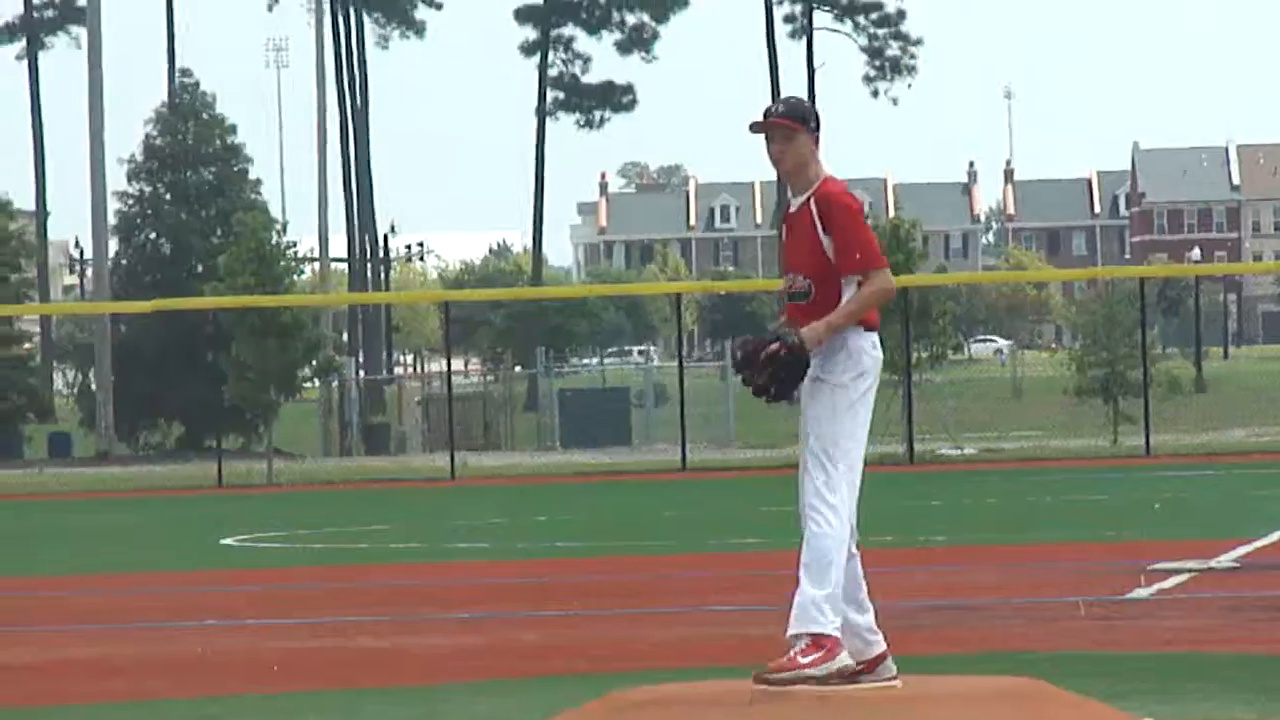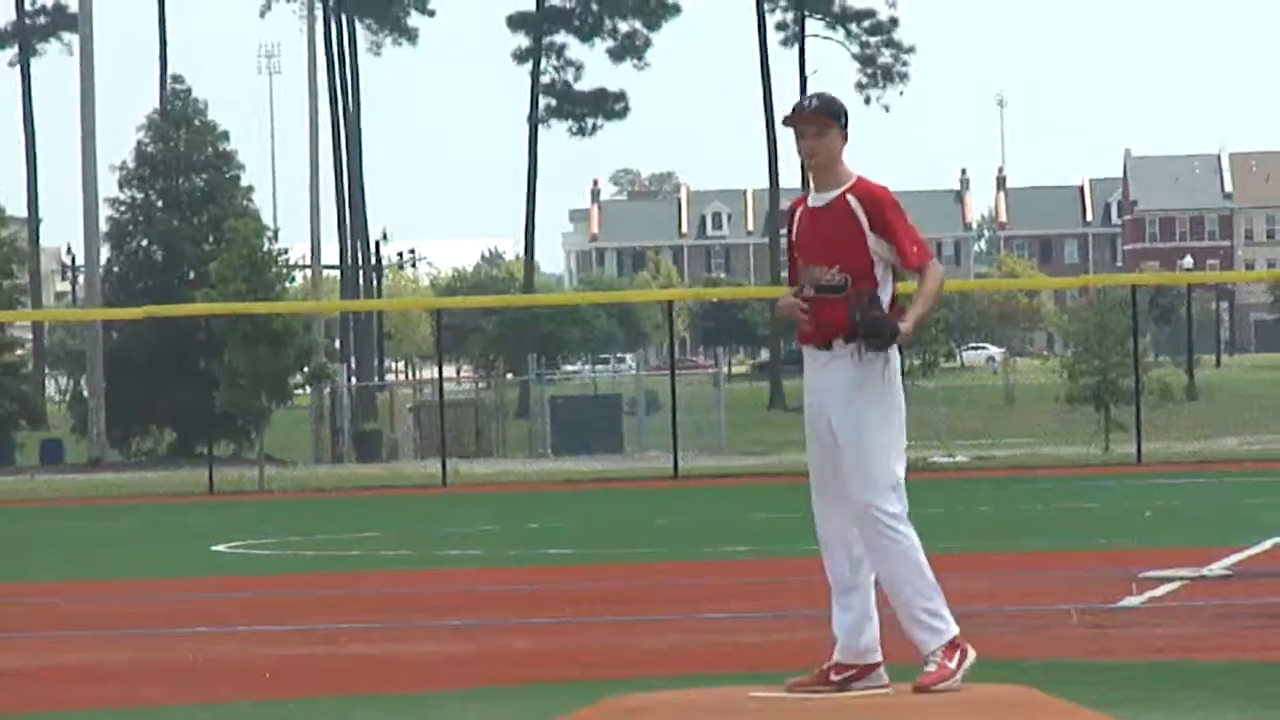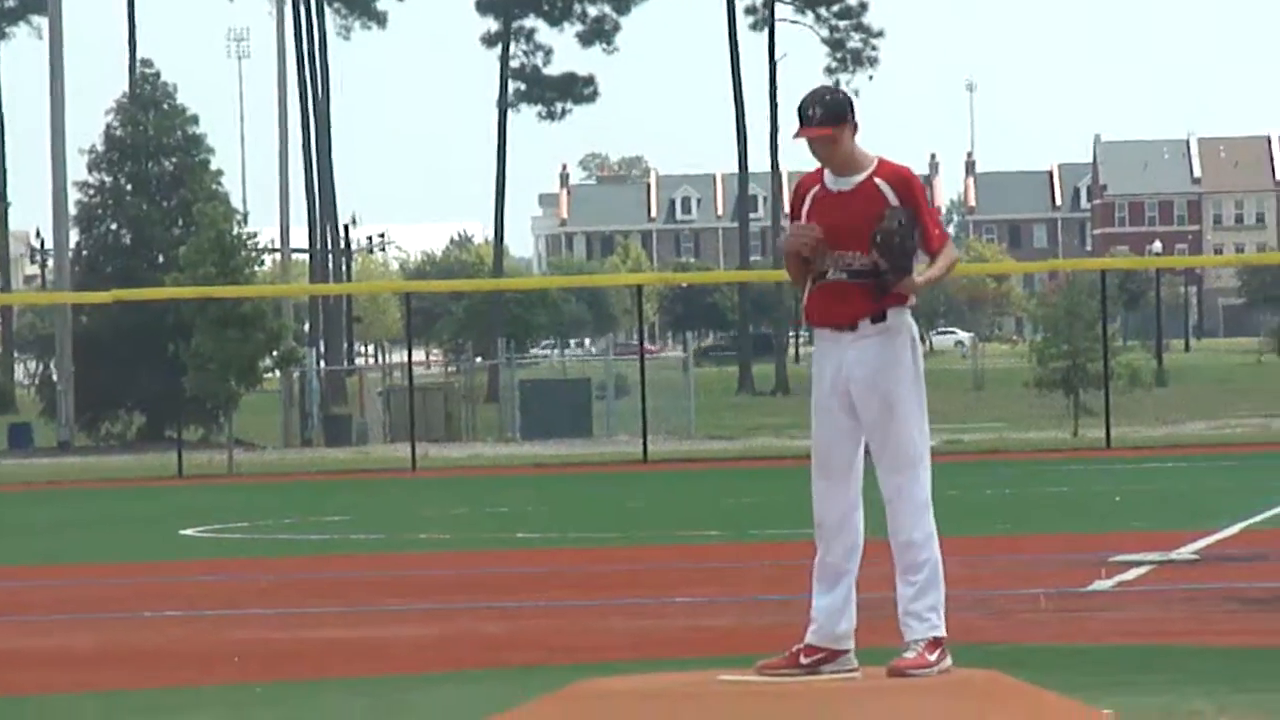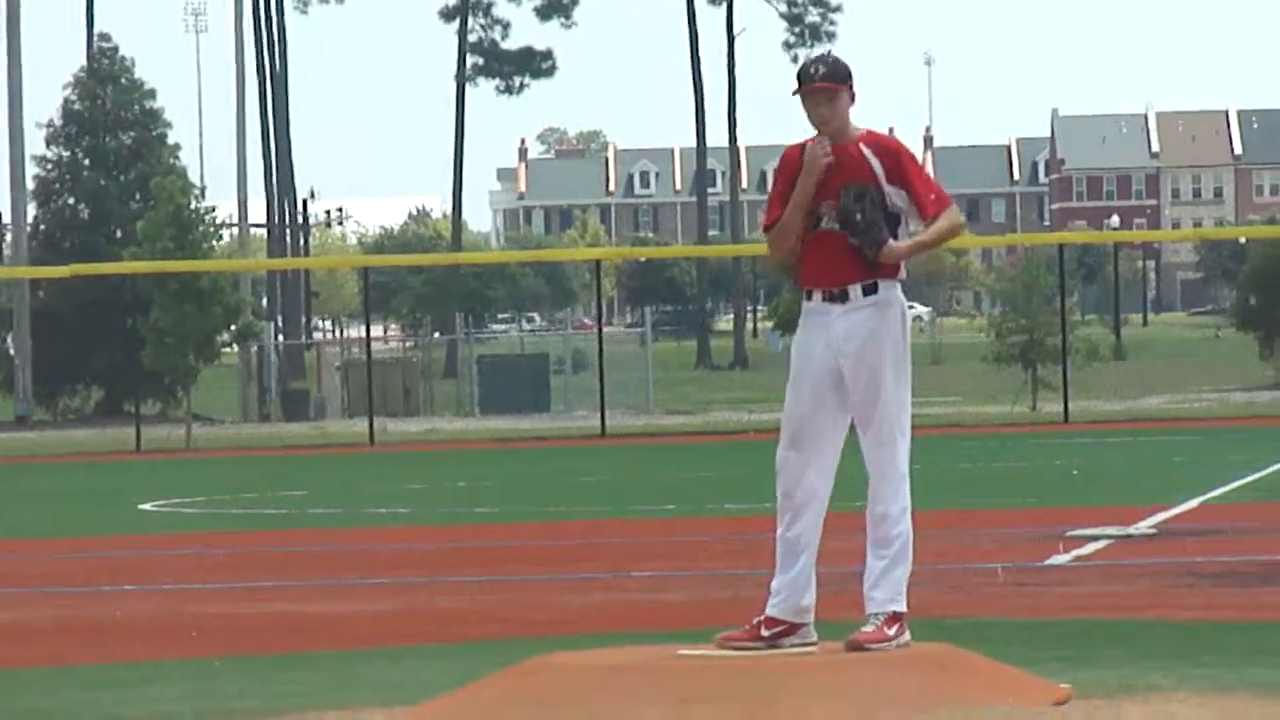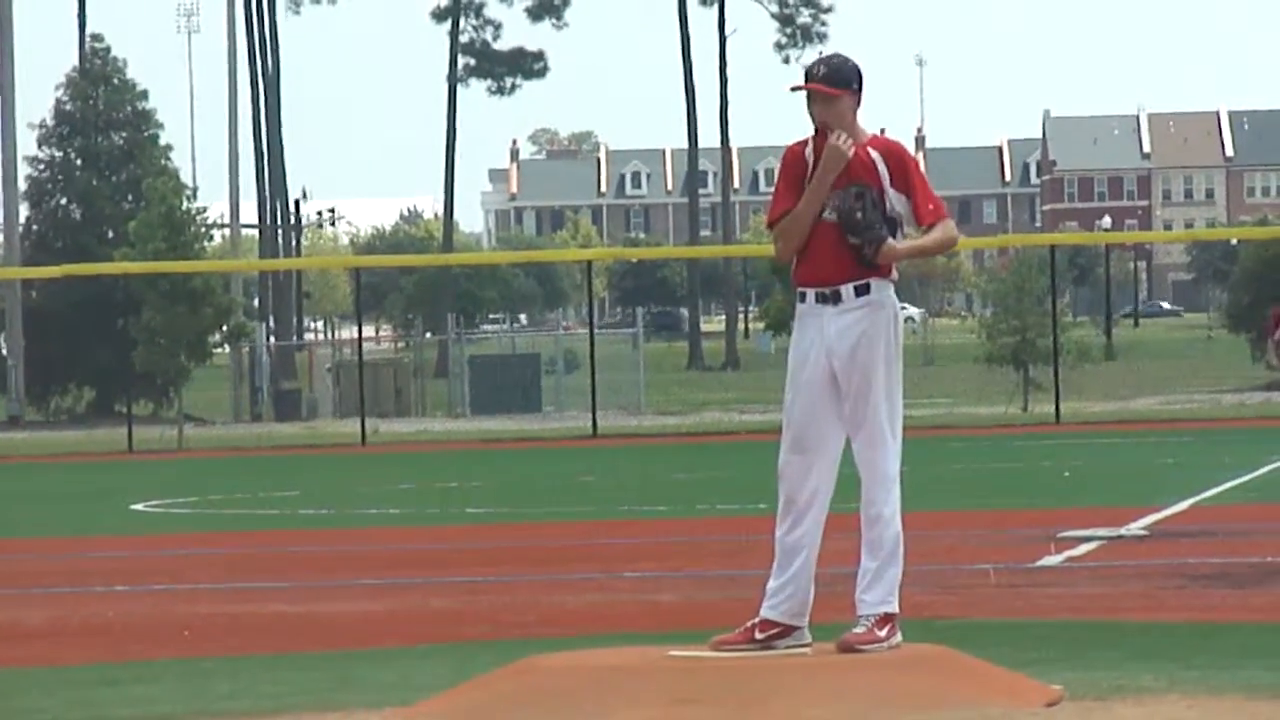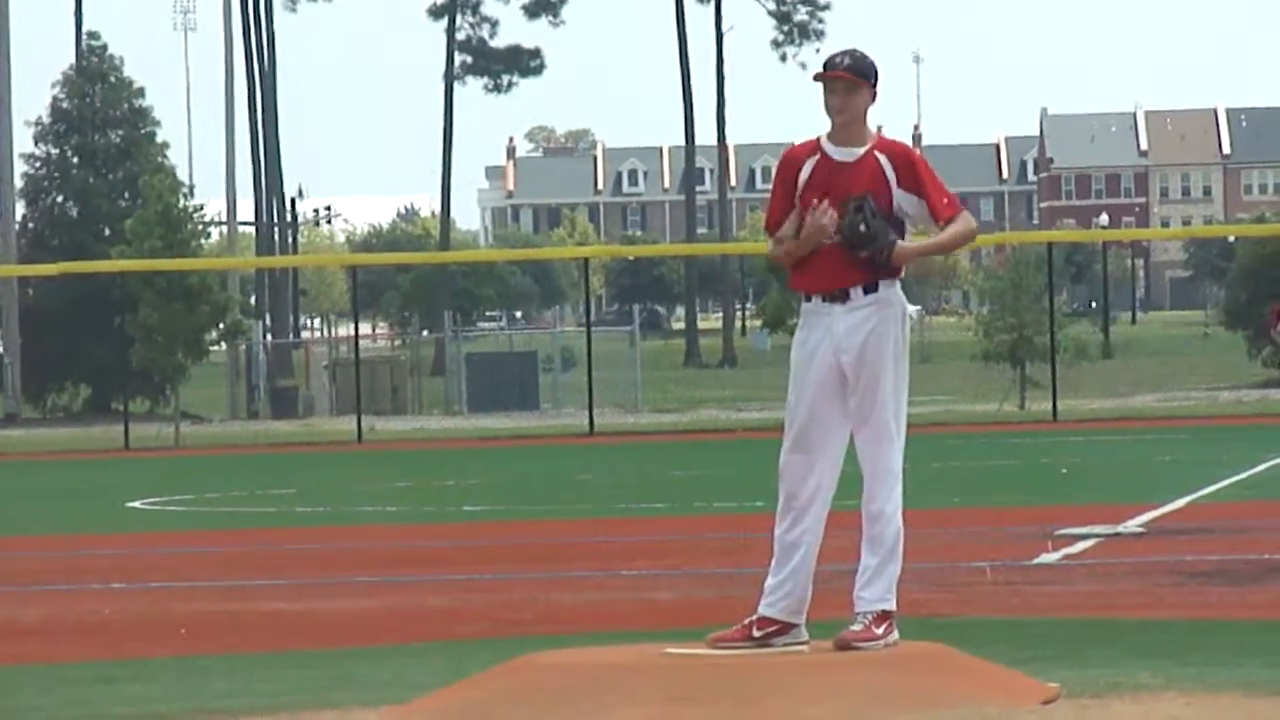
dt=0.4s
person 1, frame 1
left shoulder: (835, 201)
right shoulder: (794, 208)
left elbow: (881, 283)
left wrist: (820, 328)
right wrist: (786, 334)
left hip: (846, 356)
right hip: (817, 361)
left knee: (827, 497)
right knee: (826, 504)
left ankle: (818, 635)
right ankle: (865, 650)
person 1, frame 2
left shoulder: (872, 200)
right shoulder: (798, 211)
left elbow: (931, 271)
left wrist: (906, 323)
right wrist: (786, 304)
left hip: (867, 362)
right hip: (818, 365)
left knee: (873, 502)
right knee: (832, 511)
left ankle: (943, 640)
right ankle: (857, 656)
person 1, frame 3
left shoulder: (897, 180)
right shoulder: (807, 191)
left elbow: (946, 250)
left wrist: (922, 279)
right wrist: (792, 250)
left hip: (886, 341)
right hip: (828, 347)
left knee: (906, 486)
right knee: (832, 494)
left ankle: (927, 635)
right ankle: (829, 639)
person 1, frame 4
left shoulder: (885, 151)
right shoulder: (794, 161)
left elbow: (950, 218)
right elbow: (778, 253)
left wrist: (905, 246)
right wrist: (808, 181)
left hip: (874, 311)
right hip: (816, 316)
left knee: (886, 459)
right knee: (798, 461)
left ankle: (889, 610)
right ankle: (788, 611)
person 1, frame 5
left shoulder: (888, 155)
right shoulder: (799, 157)
left elbow: (946, 231)
right elbow: (783, 248)
left wrist: (901, 248)
right wrist: (825, 173)
left hip: (867, 313)
right hip: (810, 317)
left knee: (877, 460)
right knee: (800, 465)
left ankle: (880, 611)
right ankle: (784, 613)
person 1, frame 6
left shoulder: (897, 158)
right shoulder: (798, 162)
left elbow: (964, 224)
right elbow: (776, 254)
left wrist: (913, 249)
right wrist: (807, 237)
left hip: (874, 313)
right hip: (816, 318)
left knee: (881, 460)
right knee: (802, 465)
left ankle: (878, 609)
right ankle: (781, 611)
